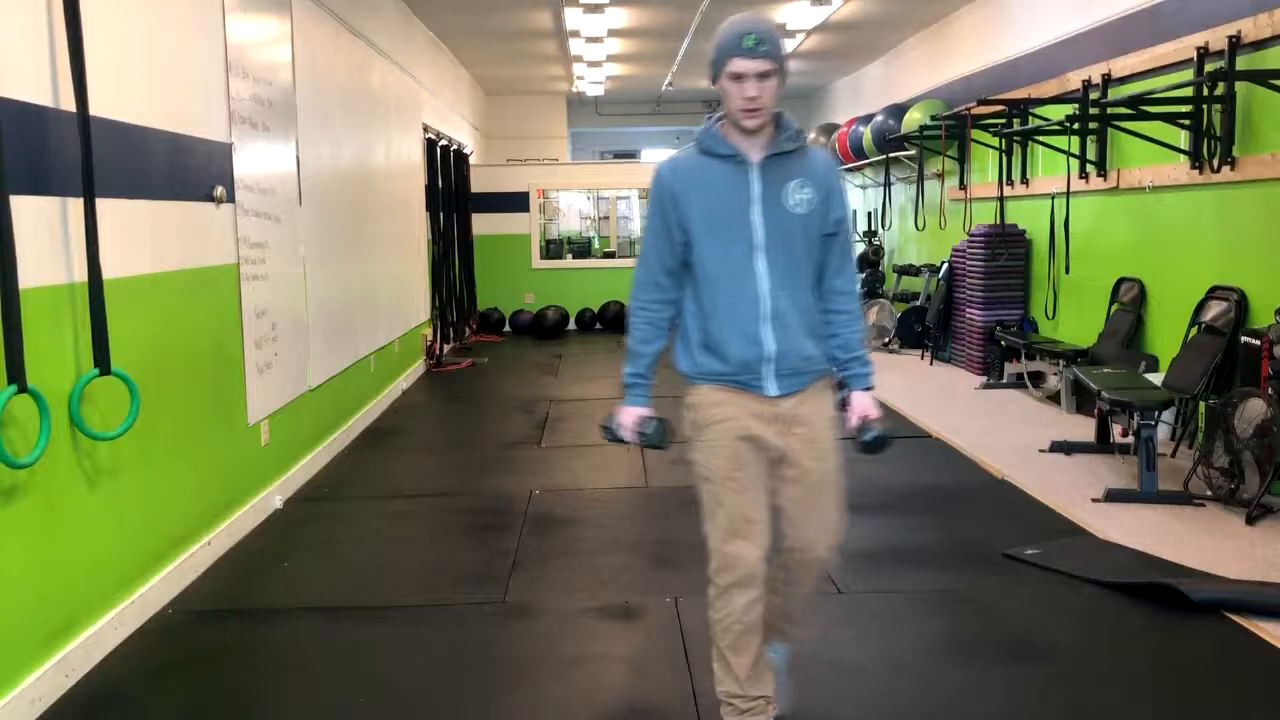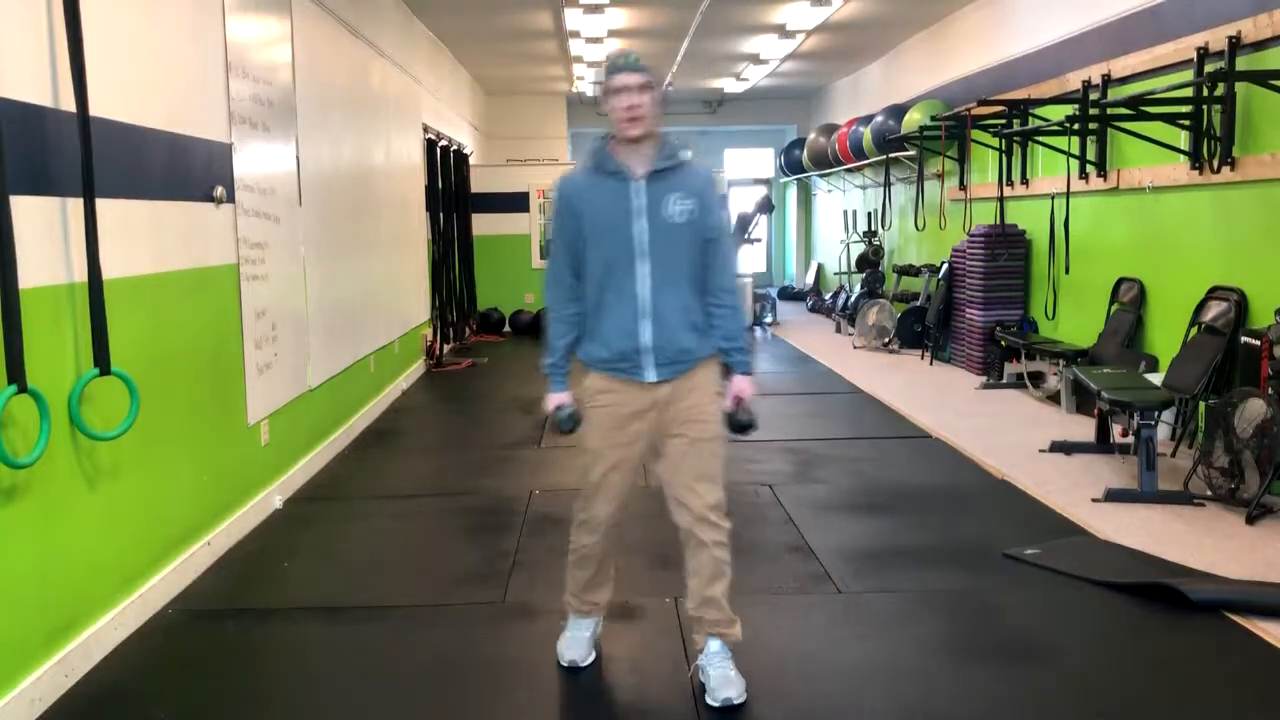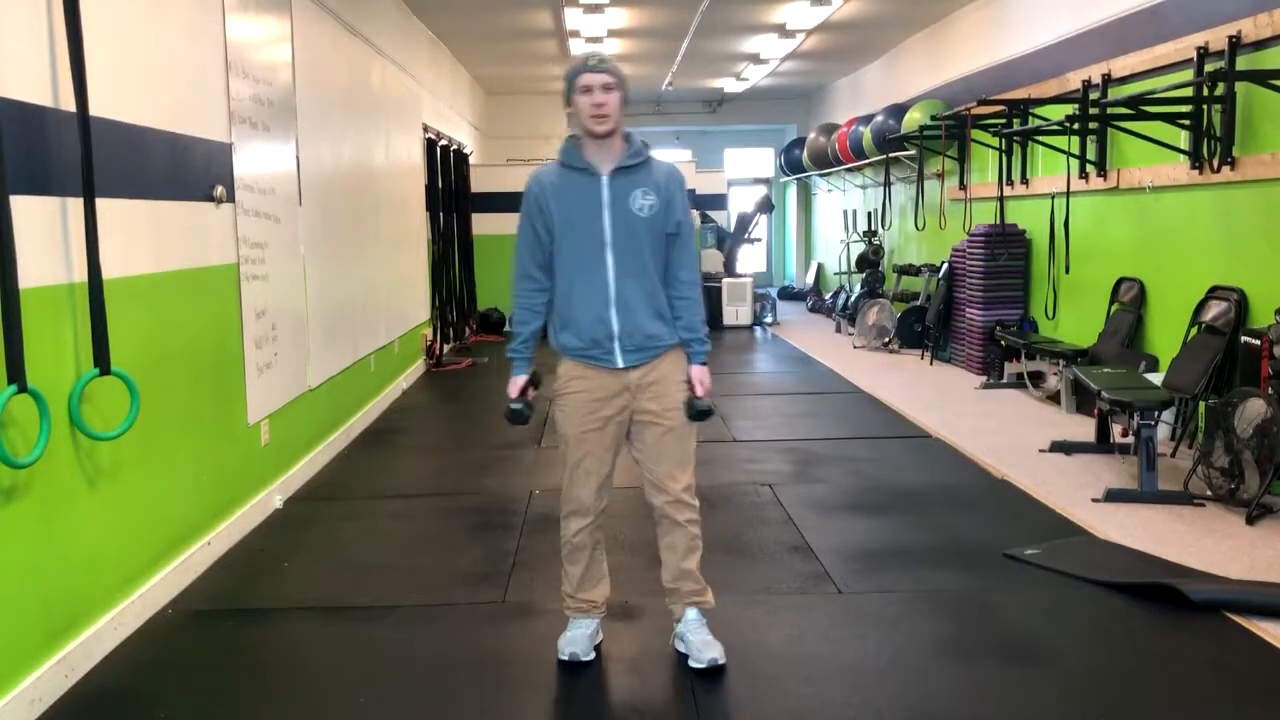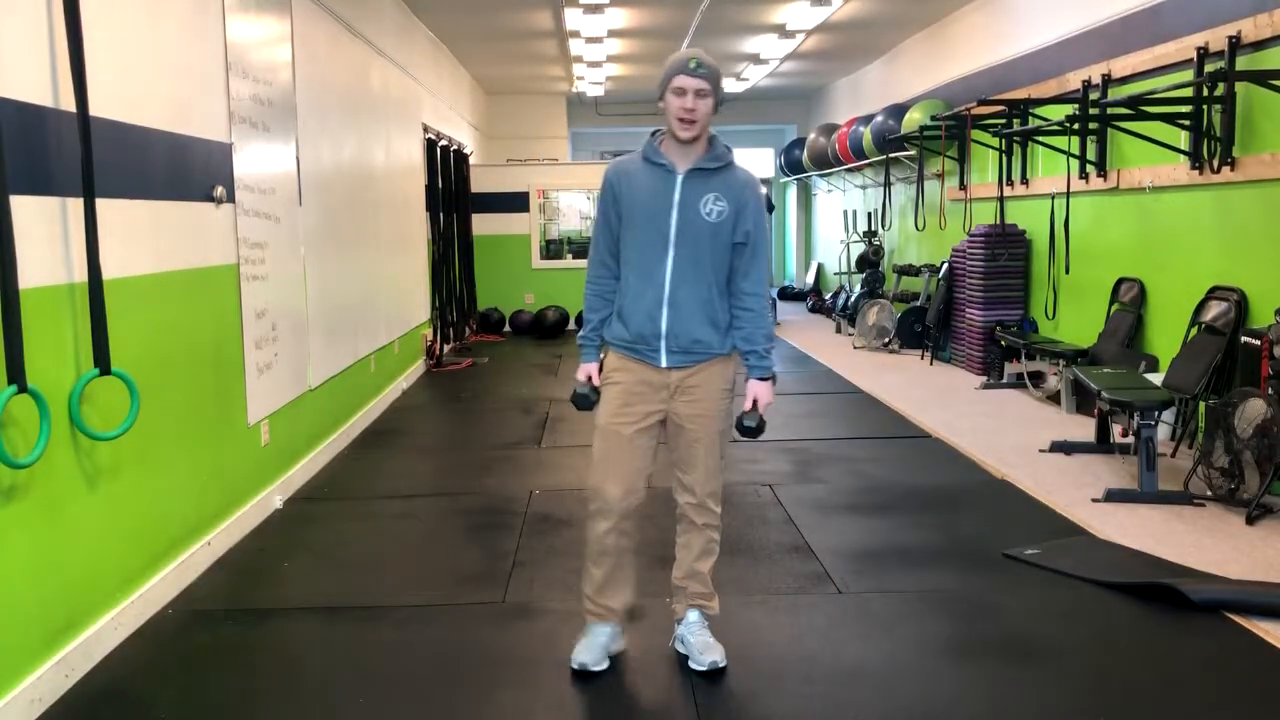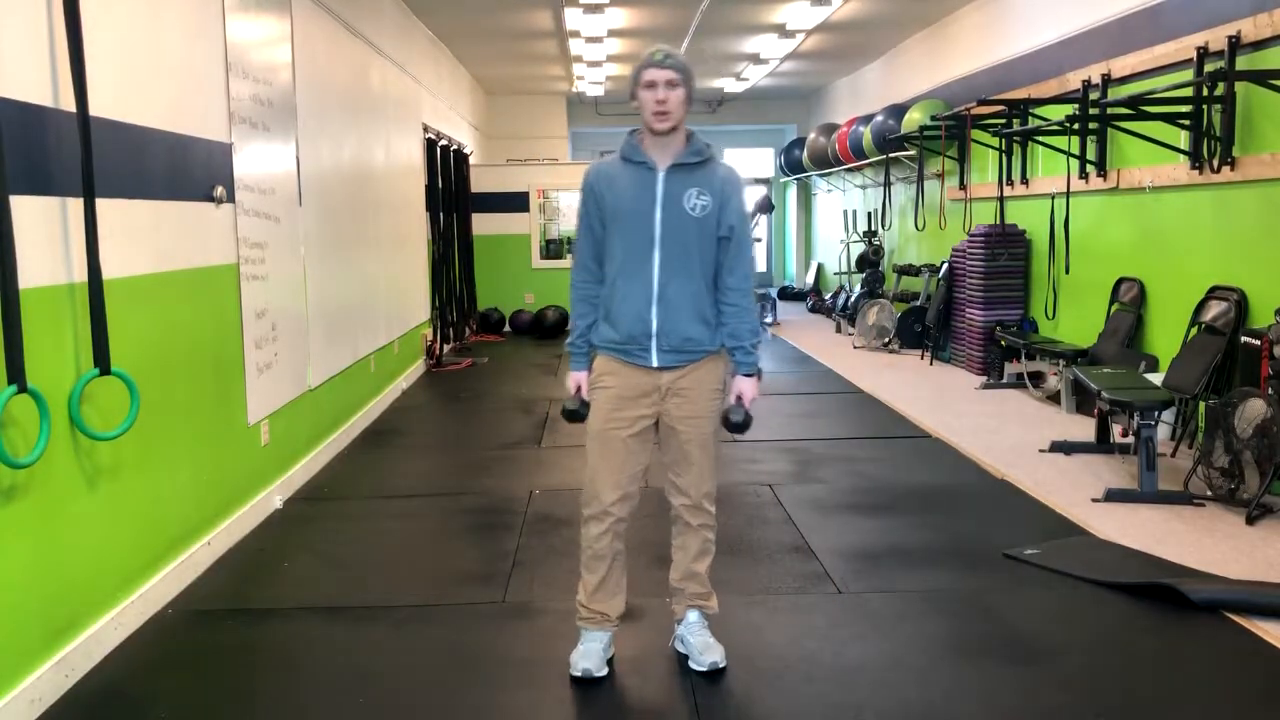
dt=0.7s
person 1, frame 1
left shoulder: (817, 171)
right shoulder: (678, 178)
left elbow: (839, 284)
right elbow: (655, 291)
left wrist: (859, 378)
right wrist: (635, 391)
left hip: (807, 395)
right hip: (721, 398)
left knee: (814, 542)
right knee: (739, 560)
left ankle: (773, 636)
person 1, frame 2
left shoulder: (697, 183)
right shoulder: (577, 189)
left elbow: (720, 282)
right elbow: (564, 291)
left wrist: (739, 364)
right wrist: (556, 378)
left hip: (692, 377)
right hip: (610, 381)
left knee: (703, 516)
right knee: (596, 514)
left ankle: (714, 644)
right ankle: (583, 615)
person 1, frame 3
left shoulder: (665, 180)
right shoulder: (546, 187)
left elbow: (684, 276)
right elbow: (532, 281)
left wrist: (698, 355)
right wrist: (521, 362)
left hip: (661, 364)
right hip: (582, 371)
left knee: (675, 498)
right knee: (581, 502)
left ankle: (690, 615)
right ankle: (583, 615)
person 1, frame 4
left shoulder: (740, 187)
right shoulder: (622, 178)
left elbow: (751, 286)
right elbow: (603, 272)
left wrist: (760, 369)
right wrist: (589, 349)
left hip: (706, 369)
right hip: (628, 363)
left knee: (700, 502)
right knee: (610, 500)
left ankle: (693, 617)
right ankle: (603, 620)
person 1, frame 5
left shoulder: (721, 182)
right shoulder: (603, 180)
left elbow: (736, 281)
right elbow: (587, 276)
left wrist: (745, 364)
right wrist: (577, 357)
left hip: (698, 367)
right hip: (617, 367)
left knee: (695, 502)
right knee: (606, 505)
left ankle: (692, 618)
right ankle: (597, 627)
